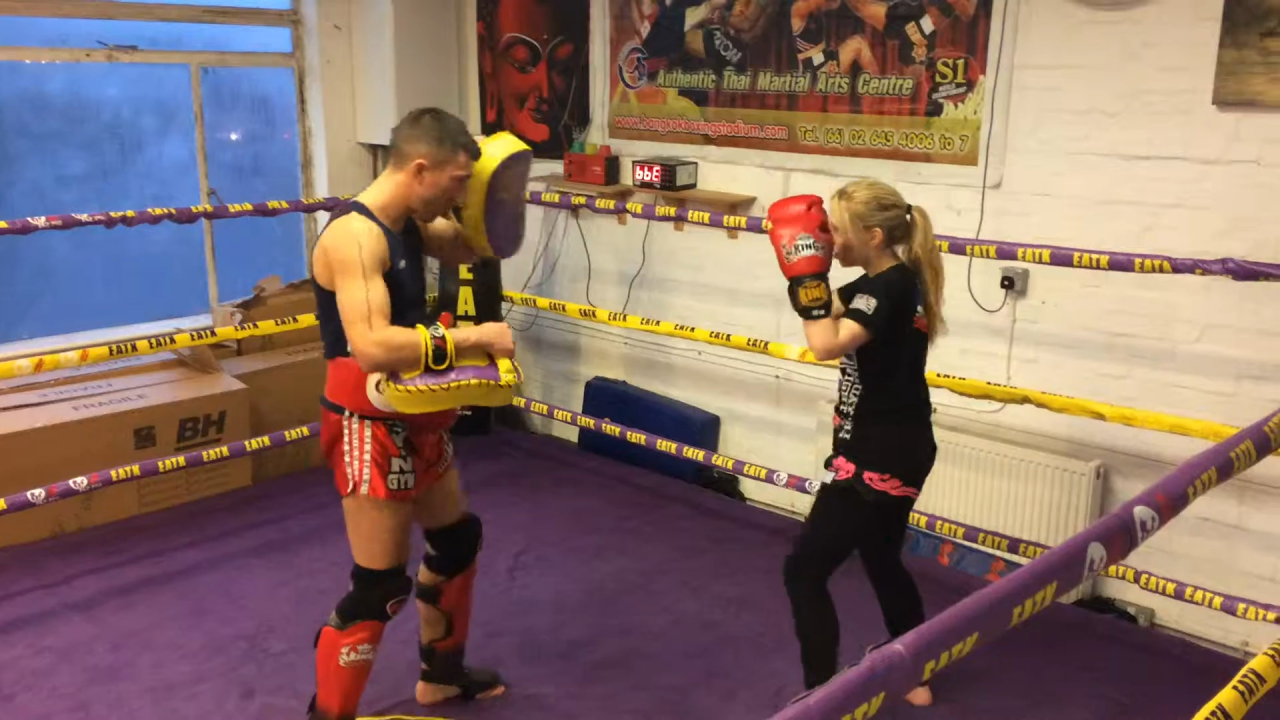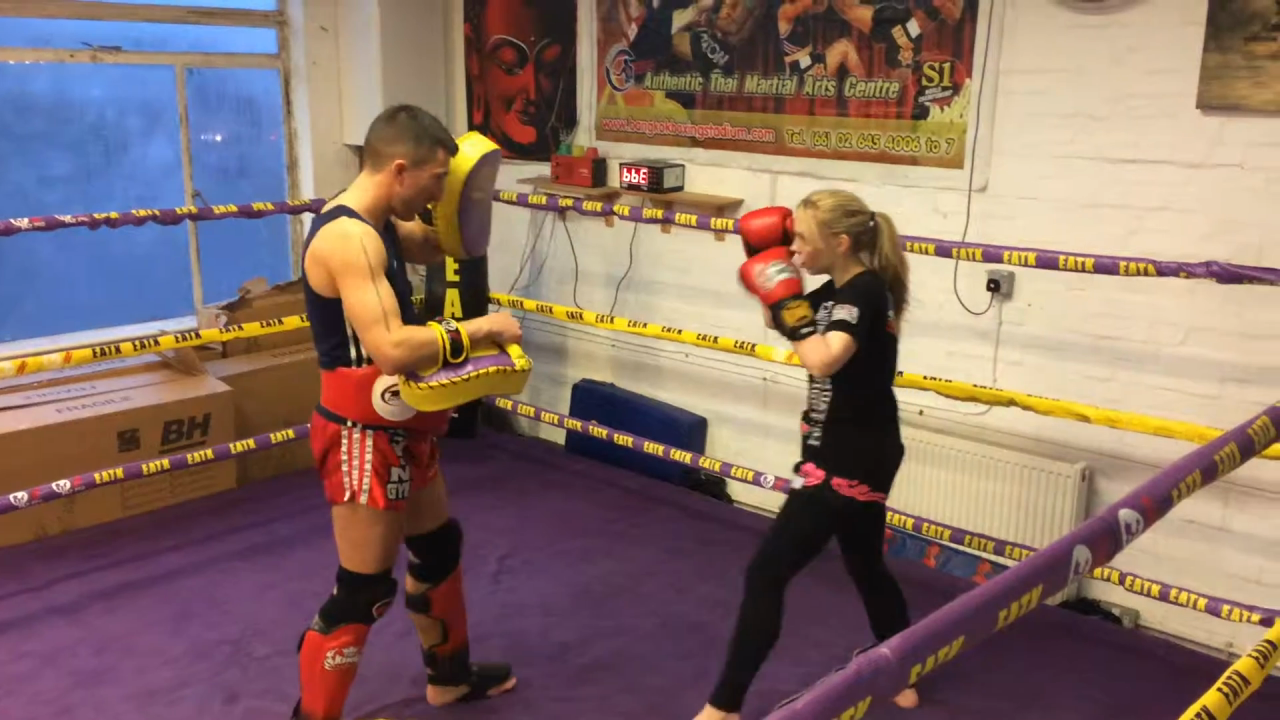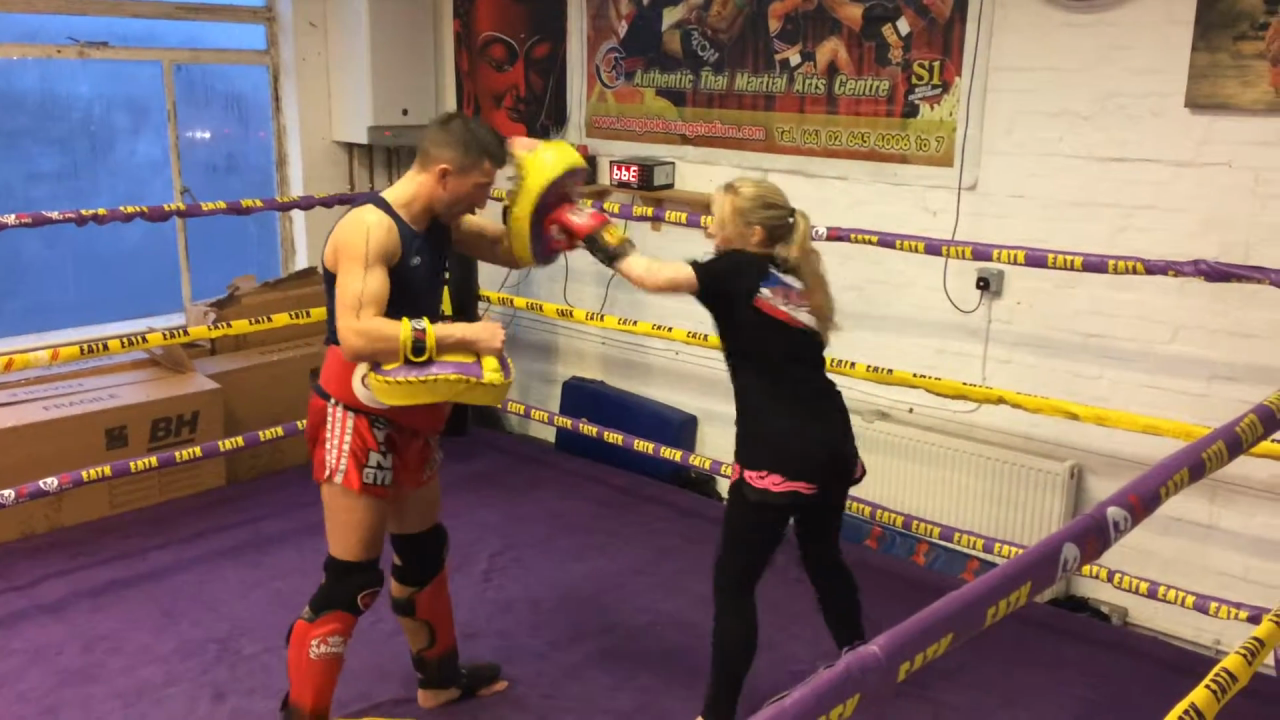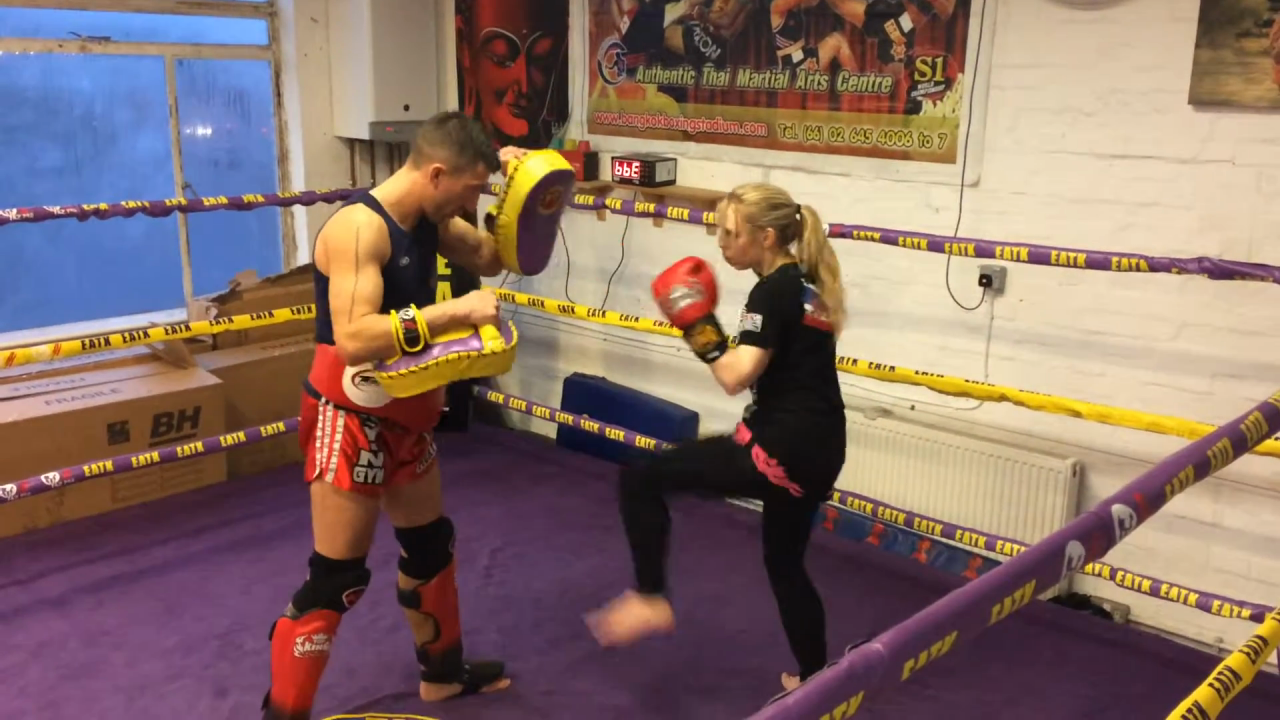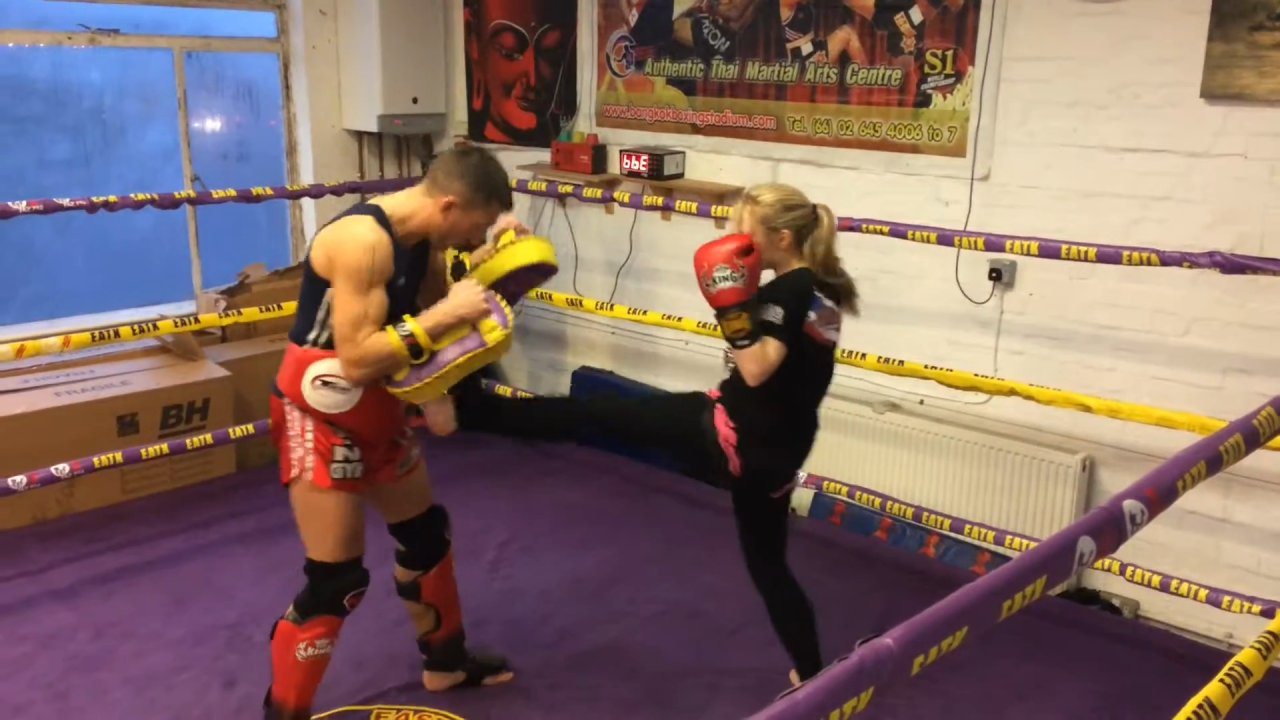
dt=0.3s
person 1, frame 1
left shoulder: (402, 221)
right shoulder: (354, 236)
left elbow: (466, 247)
right elbow: (371, 347)
right wrist: (474, 337)
left hip: (415, 420)
right hip: (370, 428)
left knee: (457, 540)
right knee: (379, 587)
person 1, frame 2
left shoulder: (374, 223)
right shoulder: (347, 240)
left elbow: (430, 246)
right elbow: (392, 349)
right wrist: (481, 328)
left hip: (403, 424)
right hip: (365, 433)
left knee: (439, 548)
right knee: (364, 591)
person 1, frame 3
left shoulder: (441, 220)
right shoulder: (369, 228)
left elbow: (513, 252)
right elbow: (357, 336)
right wrist: (462, 334)
left hip: (410, 419)
right hip: (358, 420)
left knee: (424, 550)
right knee: (351, 581)
person 1, frame 4
left shoulder: (429, 218)
right shoulder: (359, 227)
left elbow: (491, 258)
right elbow: (353, 339)
right wrist: (455, 311)
left hip: (404, 413)
right hip: (350, 419)
left knee: (430, 544)
right knee: (337, 578)
left ankle: (442, 669)
person 1, frame 5
left shoulder: (418, 237)
right shoulder: (359, 239)
left elbow: (434, 301)
right elbow: (359, 357)
left wrist: (492, 259)
right wrist: (445, 314)
left hip: (373, 416)
right hip: (318, 421)
left knee: (427, 531)
right knee: (336, 581)
left ankle: (446, 661)
person 2, frame 1
left shoulder: (892, 286)
right shoulder: (885, 281)
left elbow: (826, 345)
right elbow: (833, 317)
left wrist: (806, 269)
right wrist: (801, 264)
left hip: (877, 457)
right hip: (896, 450)
left knee: (803, 570)
right knee: (883, 562)
right ankle: (915, 677)
person 2, frame 2
left shoulder: (864, 292)
right shoulder: (844, 289)
left elbow: (821, 360)
right elbow: (781, 325)
left wrist: (783, 294)
right wrist: (766, 264)
left hip: (845, 462)
right hip: (865, 456)
left knee: (766, 574)
right knee: (866, 565)
person 2, frame 3
left shoulder: (739, 272)
right shoulder: (803, 276)
left elbow: (656, 277)
left wrist: (595, 231)
left hip: (777, 452)
right hip: (832, 442)
left knee: (734, 584)
right knee: (824, 557)
person 2, frame 4
left shoulder: (773, 292)
right shoulder: (810, 281)
left elbow: (736, 377)
left wrist: (696, 321)
left hip: (780, 446)
right hip: (820, 450)
left knee: (641, 478)
right knee: (786, 566)
left ankle: (648, 597)
right ankle: (814, 682)
person 2, frame 5
left shoulder: (790, 290)
right shoulder: (823, 285)
left elbow: (755, 370)
left wrist: (732, 302)
left hip: (733, 432)
right hip: (778, 452)
left knee: (596, 408)
right knee: (768, 566)
left ankle: (463, 410)
right ankle: (813, 675)
